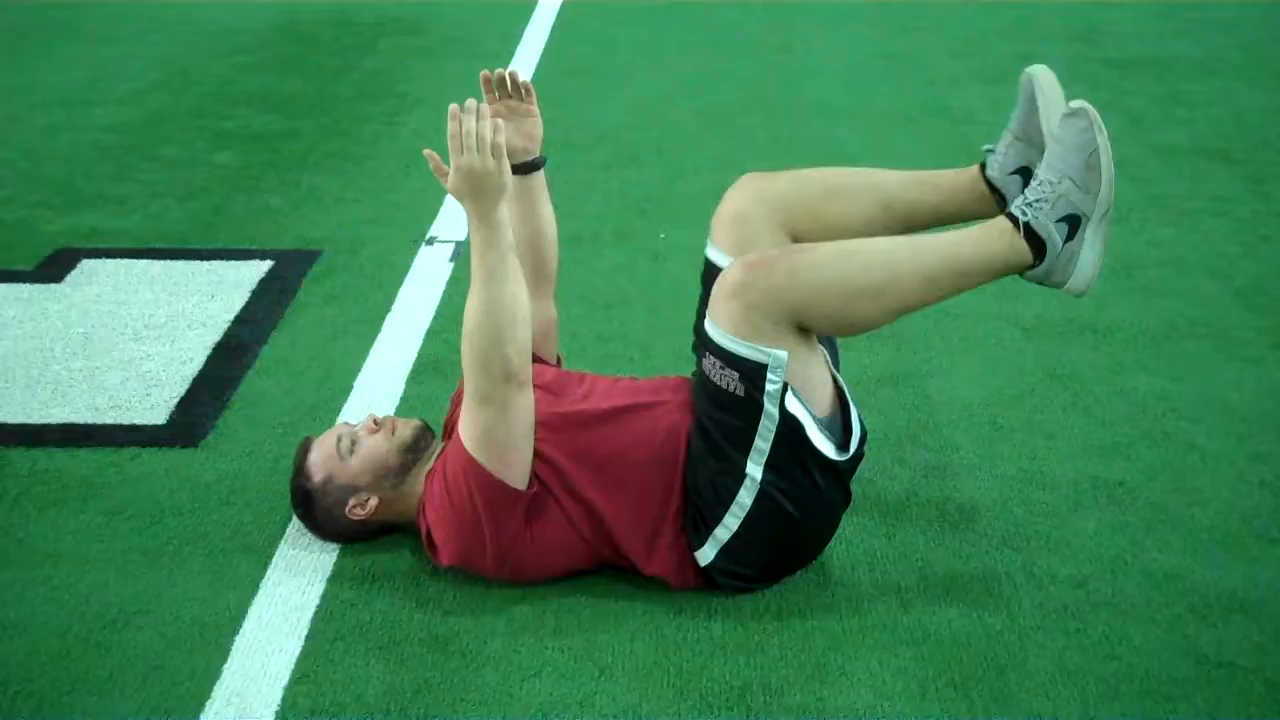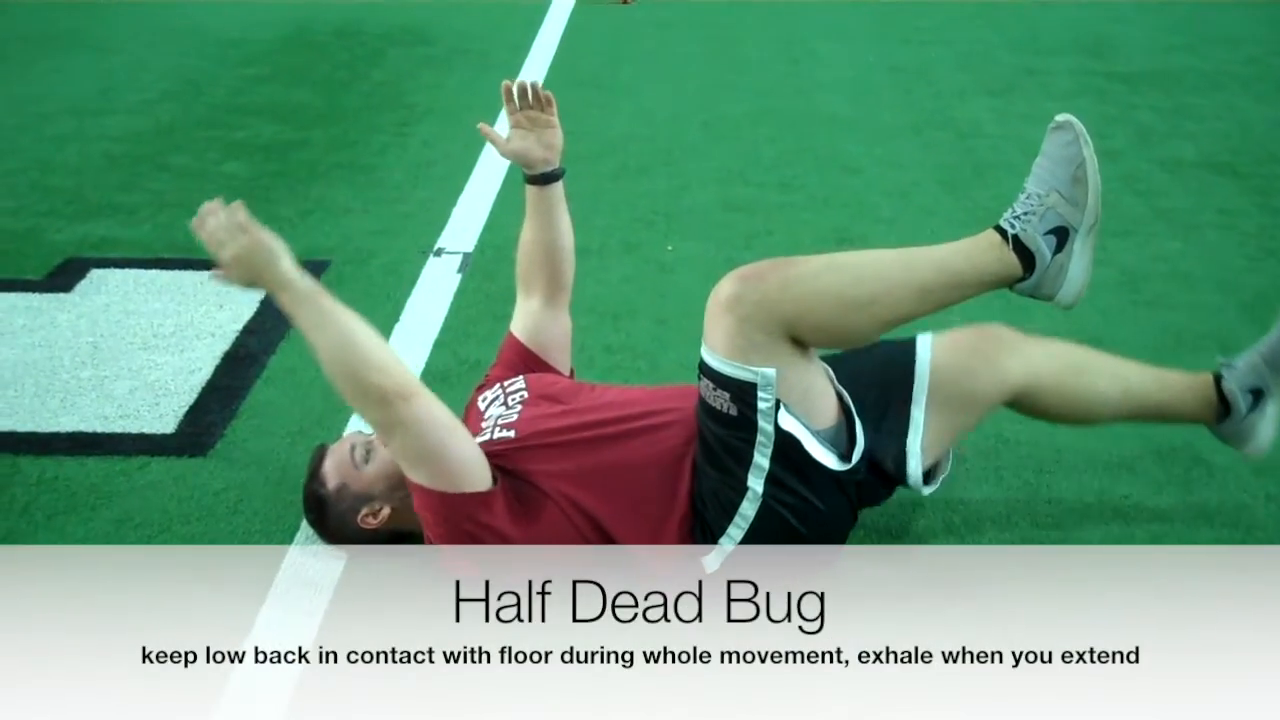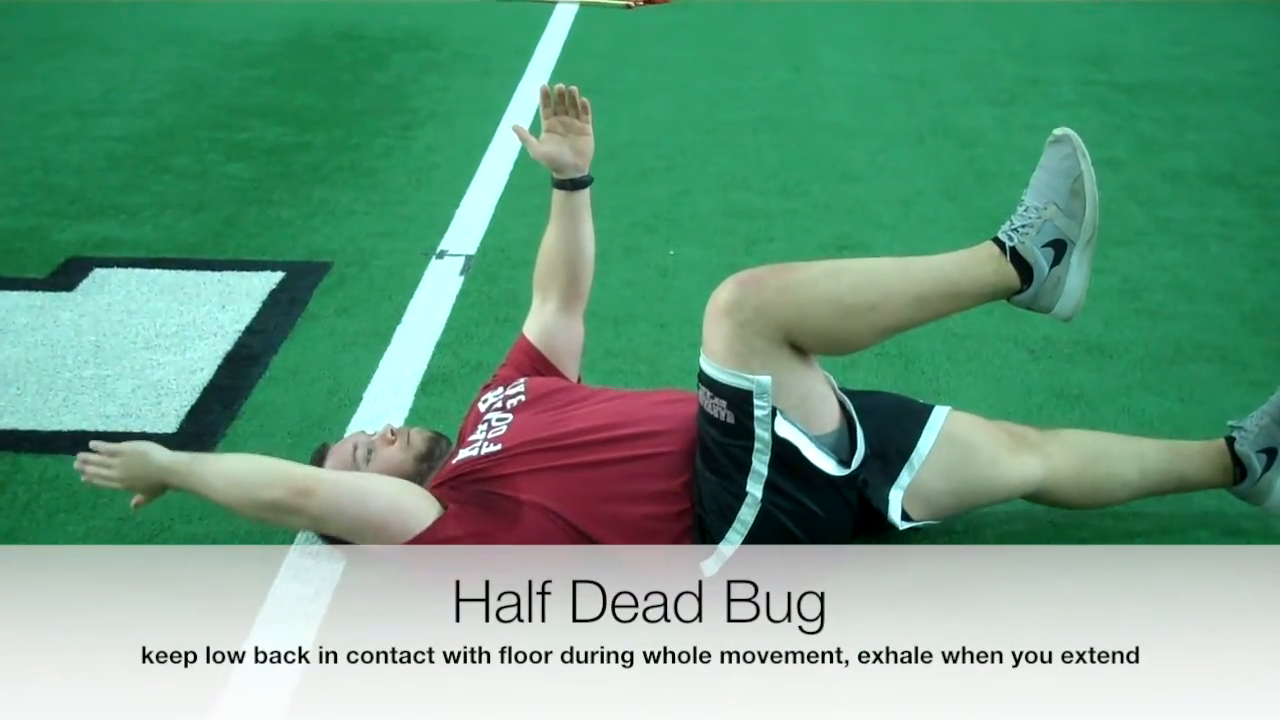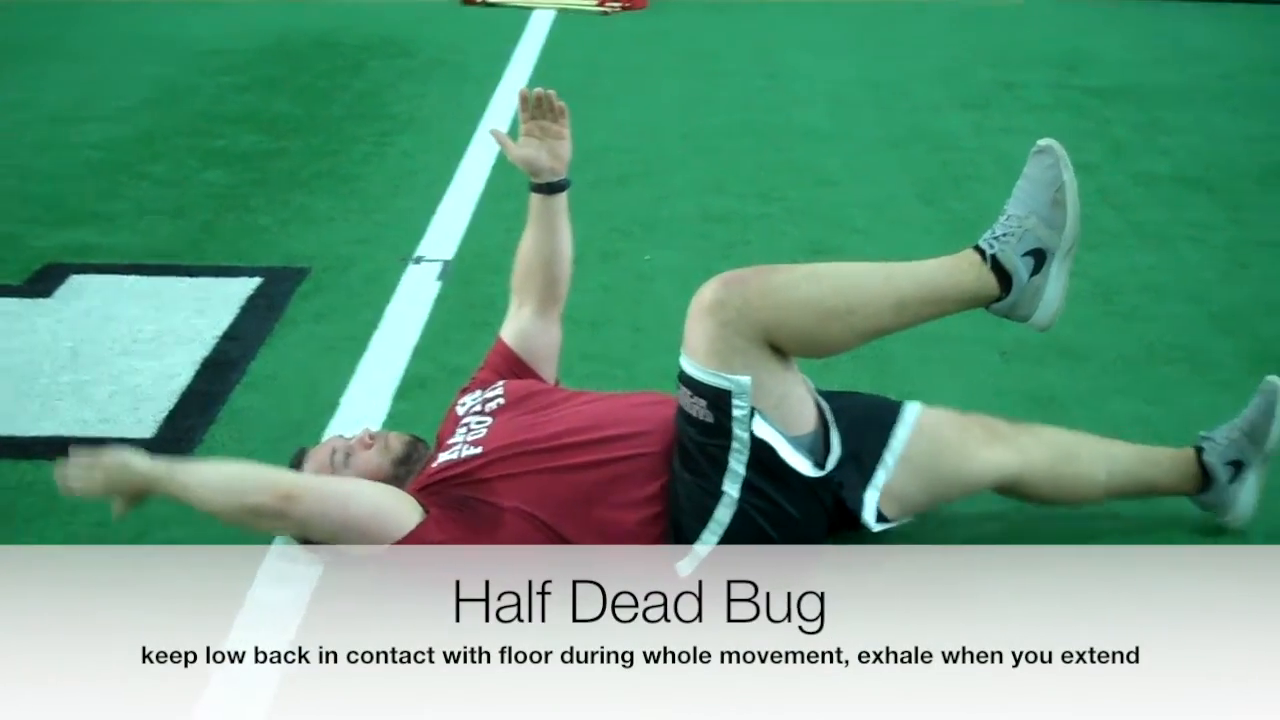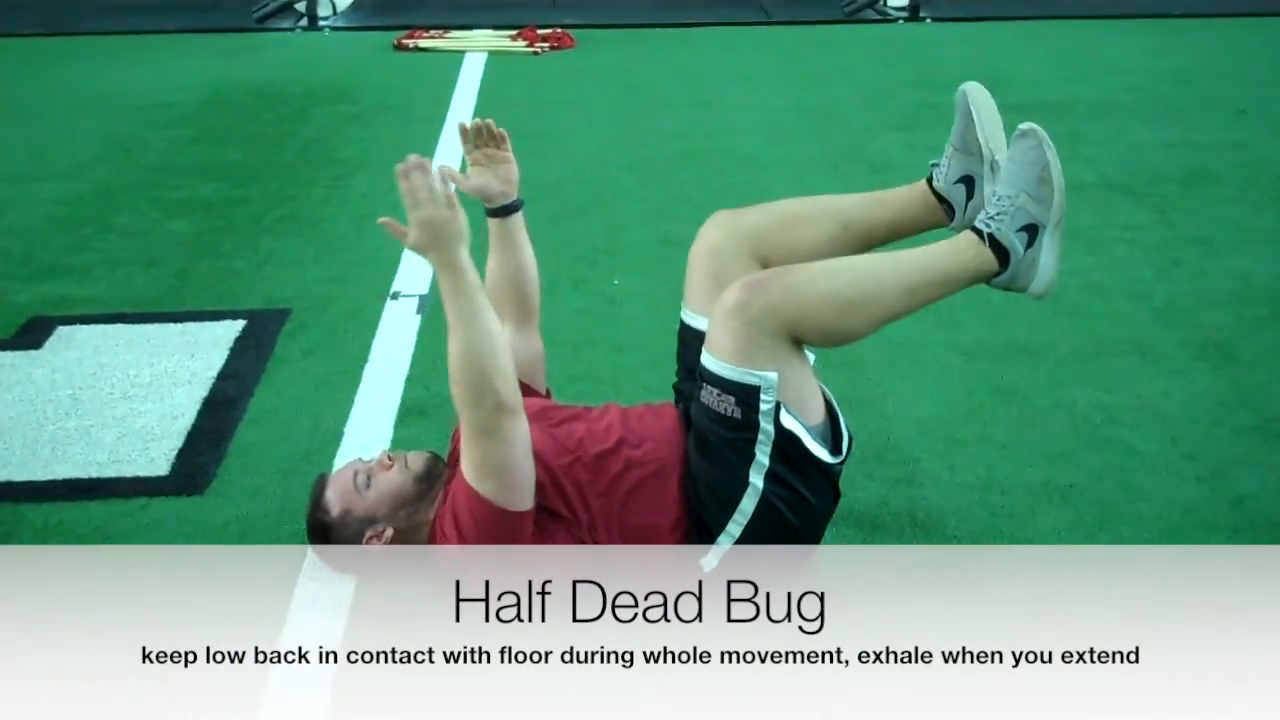
dt=1s
person 1, frame 1
left shoulder: (474, 424)
right shoulder: (465, 518)
left elbow: (532, 289)
right elbow: (503, 382)
left wrist: (524, 162)
right wrist: (484, 210)
left hip: (716, 428)
right hip: (749, 505)
left knee: (755, 203)
right knee: (758, 281)
left ankle: (999, 185)
right ankle: (1035, 237)
person 1, frame 2
left shoulder: (501, 395)
right shoulder: (459, 517)
left elbow: (545, 293)
right elbow: (393, 395)
left wrist: (541, 175)
right wrist: (279, 272)
left hip: (775, 448)
right hip: (751, 513)
left knee: (1000, 353)
right knee: (746, 293)
right ankle: (1021, 248)
person 1, frame 3
left shoulder: (507, 399)
right shoulder: (446, 520)
left elbow: (560, 298)
right elbow: (301, 495)
left wrist: (569, 180)
right wrist: (168, 463)
left hip: (777, 456)
right hip: (745, 512)
left knee: (1020, 453)
right knee: (745, 299)
right ankle: (1021, 261)
person 1, frame 4
left shoulder: (486, 401)
right shoulder: (425, 521)
left elbow: (538, 303)
right elbow: (285, 497)
left wrist: (547, 183)
right wrist: (148, 470)
left hip: (750, 456)
right hip: (722, 518)
left knee: (985, 447)
right knee: (729, 300)
right ankle: (1001, 268)
person 1, frame 5
left shoulder: (472, 453)
right shoulder: (472, 535)
left elbow: (516, 324)
right elbow: (495, 411)
left wrist: (502, 206)
right wrist: (448, 260)
left hip: (700, 441)
right hip: (736, 514)
left knee: (726, 238)
right knee: (755, 302)
left ankle: (947, 195)
right ankle: (997, 248)
